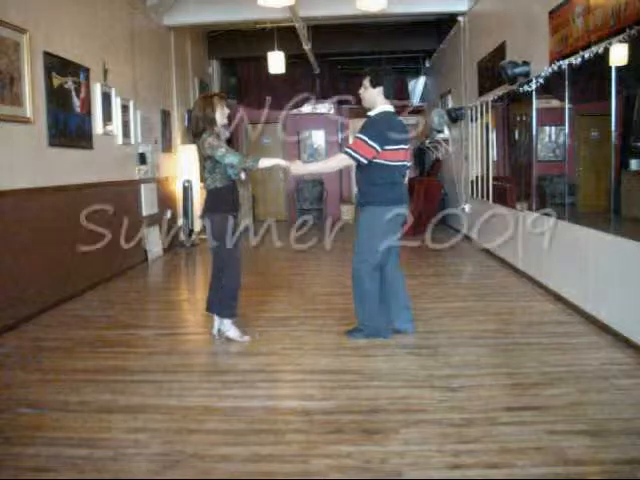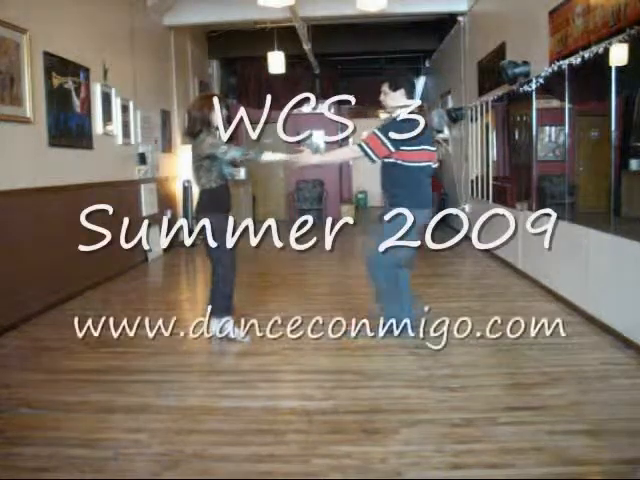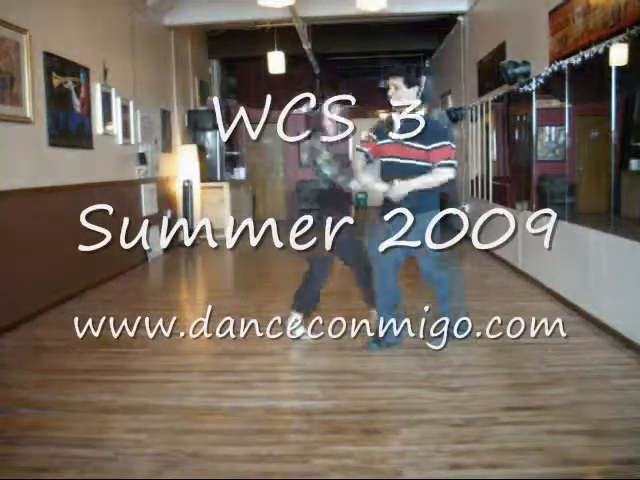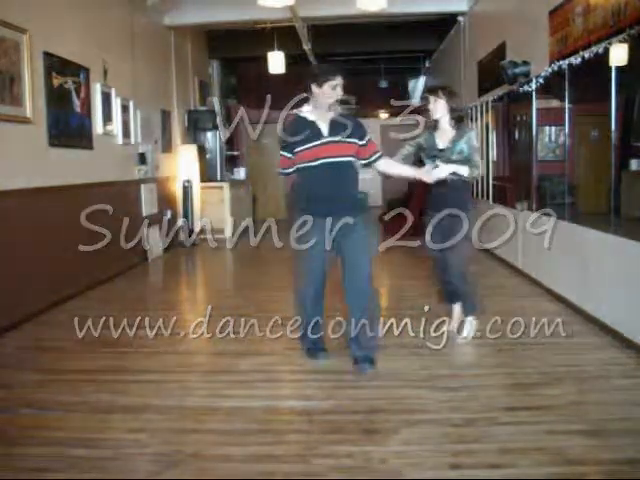
dt=1s
person 1, frame 1
left shoulder: (377, 123)
right shoulder: (398, 124)
left elbow: (347, 159)
left wrist: (304, 168)
left hip: (378, 207)
right hip: (395, 204)
left knee: (365, 264)
right knee: (388, 262)
left ankle: (372, 324)
right ankle: (399, 320)
person 1, frame 2
left shoulder: (398, 126)
right shoulder: (423, 125)
left elbow: (355, 152)
left wrist: (314, 159)
left hip: (406, 207)
right hip: (418, 204)
left knee: (379, 259)
right knee: (397, 261)
left ankle: (397, 318)
right ankle: (400, 318)
person 1, frame 3
left shoulder: (432, 127)
right shoulder: (383, 127)
left elbow: (447, 171)
right elbow: (364, 155)
left wrist: (408, 185)
right wrist: (365, 179)
left hip: (421, 213)
right hip: (389, 213)
left knee: (434, 268)
right knee: (382, 268)
left ankle: (453, 323)
right ankle: (389, 329)
person 1, frame 4
left shoulder: (353, 126)
right shoulder: (293, 129)
left elbow: (378, 160)
right elbow: (288, 172)
left wrist: (418, 173)
right wrist: (314, 185)
left hip: (351, 215)
right hip: (312, 218)
left knee: (361, 278)
right knee: (311, 281)
left ankle: (363, 349)
right ankle: (312, 340)
person 2, frame 1
left shoulder: (215, 138)
right shoulder: (209, 140)
left elbow: (232, 167)
right elbow: (239, 161)
right wrist: (277, 161)
left hip: (224, 210)
right hip: (218, 212)
left knee: (223, 266)
right knee: (229, 266)
left ankle: (219, 322)
right ankle: (225, 323)
person 2, frame 2
left shoulder: (206, 139)
right shoulder: (207, 140)
right elbow: (242, 154)
right wrist: (284, 156)
left hip: (214, 209)
right hip: (213, 211)
left knee: (223, 265)
right knee: (224, 266)
left ankle: (218, 321)
right ankle: (223, 322)
person 2, frame 3
left shoulder: (342, 140)
right shoulder: (317, 142)
right elbow: (333, 173)
right wrist: (358, 184)
left hip: (339, 209)
right hip: (326, 210)
left knee: (358, 261)
right knee: (322, 266)
left ankle: (372, 310)
right ankle: (296, 318)
person 2, frame 4
left shoulder: (467, 134)
right shoulder: (426, 136)
left elbow: (476, 170)
right elbow: (398, 160)
left wrist: (451, 168)
left hip: (459, 208)
right hip: (434, 208)
left knee: (456, 267)
right knee: (440, 265)
left ankle: (470, 319)
right ankle: (456, 309)
